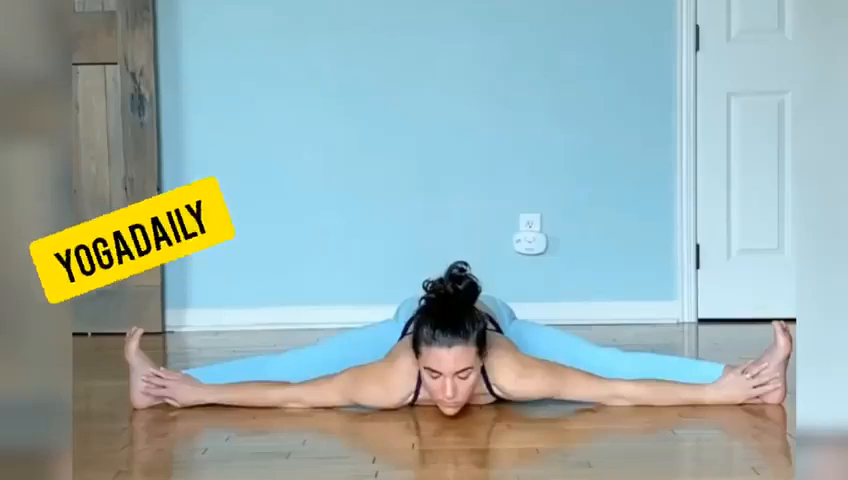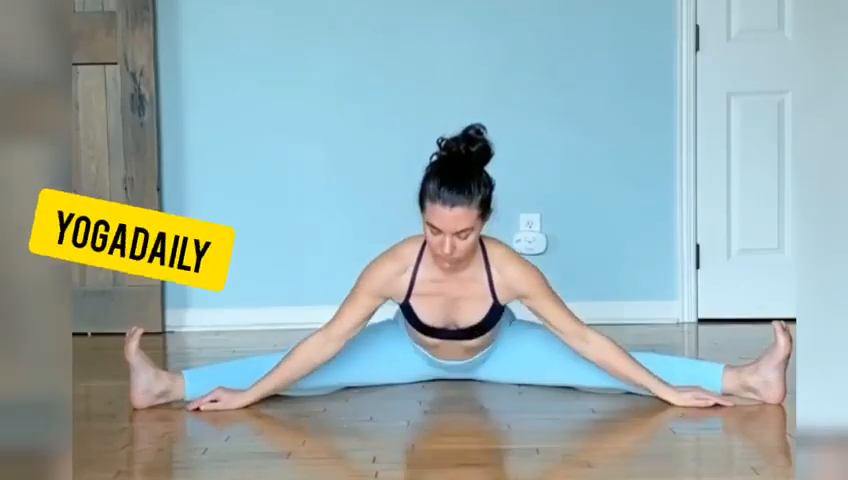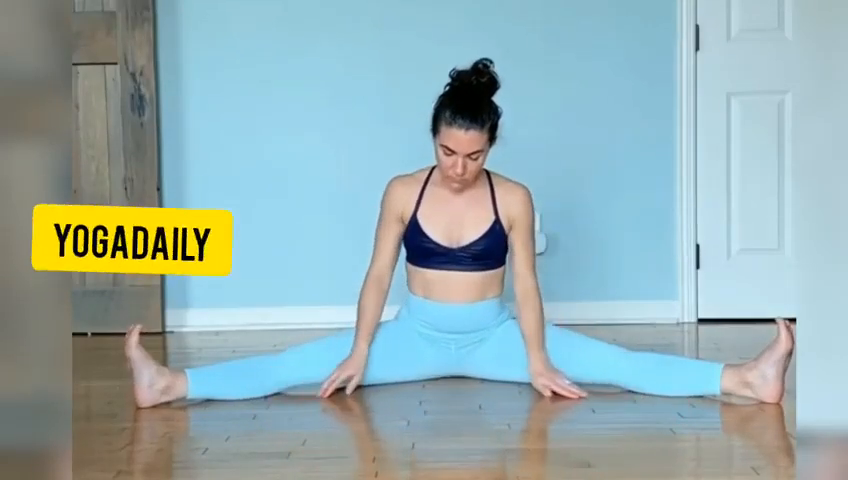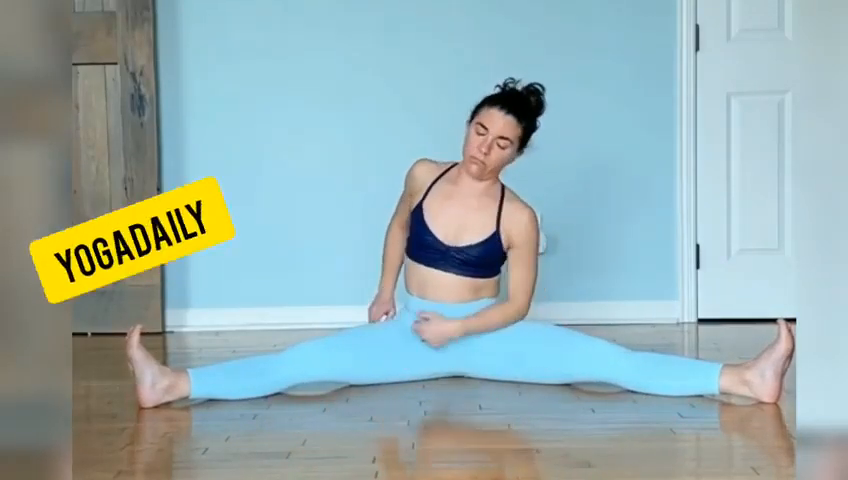
dt=1s
person 1, frame 1
left shoulder: (510, 369)
right shoulder: (392, 377)
left elbow: (622, 386)
right elbow: (291, 389)
left wrist: (721, 390)
right wrist: (195, 392)
left hip: (500, 321)
right hip: (406, 324)
left knee: (610, 359)
right knee: (297, 361)
left ankle: (744, 376)
right ankle: (168, 382)
person 1, frame 2
left shoulder: (509, 266)
right shoulder: (393, 266)
left elbow: (581, 336)
right elbow: (328, 339)
left wrist: (664, 389)
right wrist: (250, 392)
left hip: (494, 352)
right hip: (412, 351)
left knee: (609, 367)
right knee: (302, 371)
person 1, frame 3
left shoulder: (513, 197)
right shoulder: (402, 191)
left elbow: (527, 285)
right elbow: (377, 276)
left wrist: (537, 356)
right wrist: (360, 350)
left hip: (492, 335)
right hip: (415, 335)
left knee: (606, 363)
right knee: (300, 365)
left ankle: (744, 379)
right ankle: (171, 383)
person 1, frame 4
left shoulder: (517, 216)
right shoulder: (424, 174)
left elbow: (517, 305)
right elbow: (398, 226)
left wrist: (455, 329)
right wrist: (385, 290)
left hip: (485, 338)
right hip: (412, 330)
left knee: (602, 360)
right knee: (303, 362)
left ankle: (743, 378)
right ankle: (175, 383)
